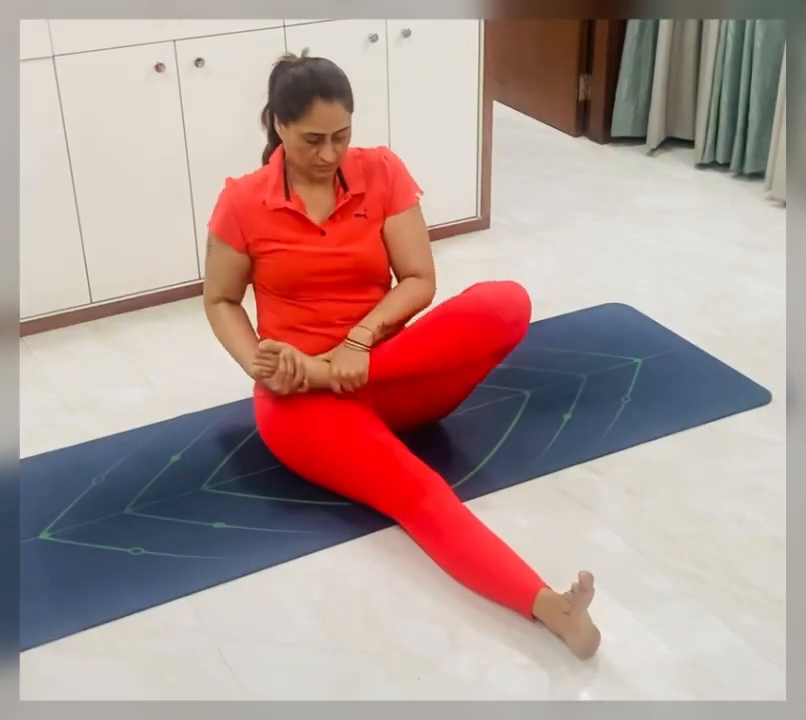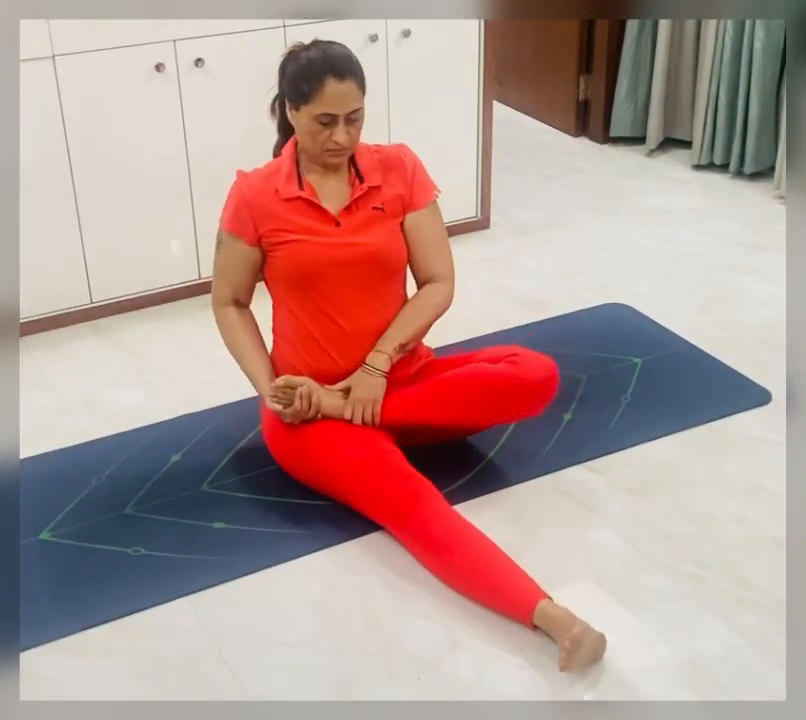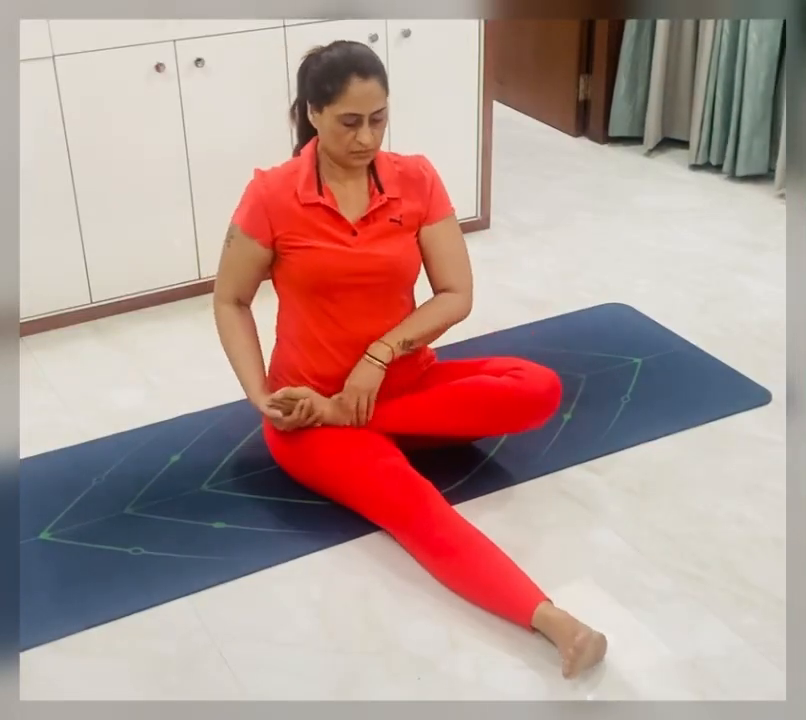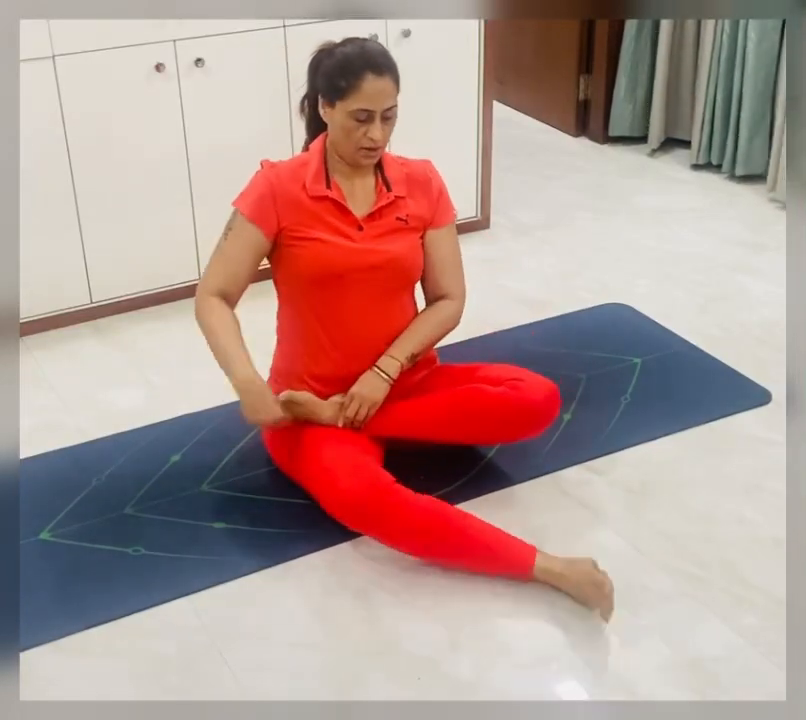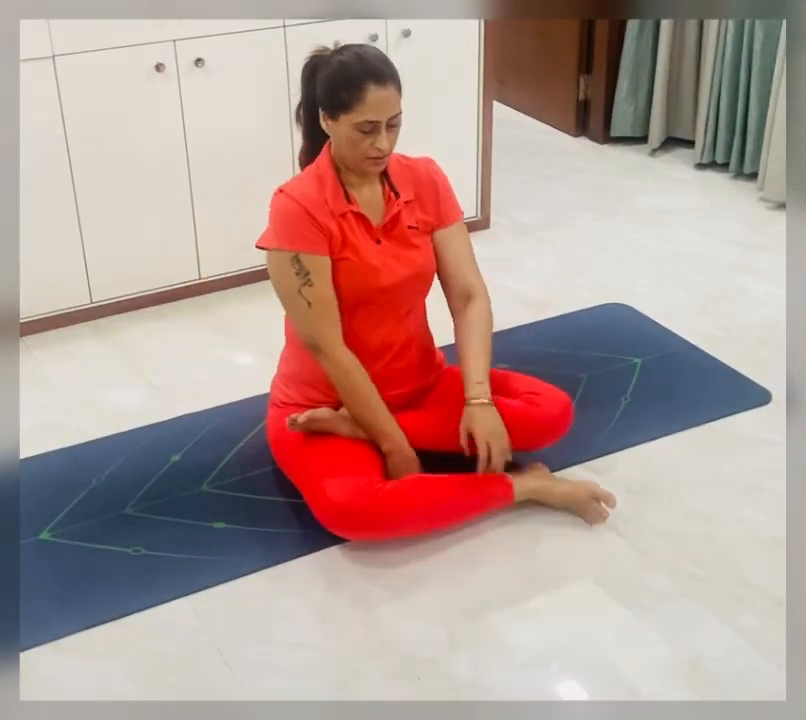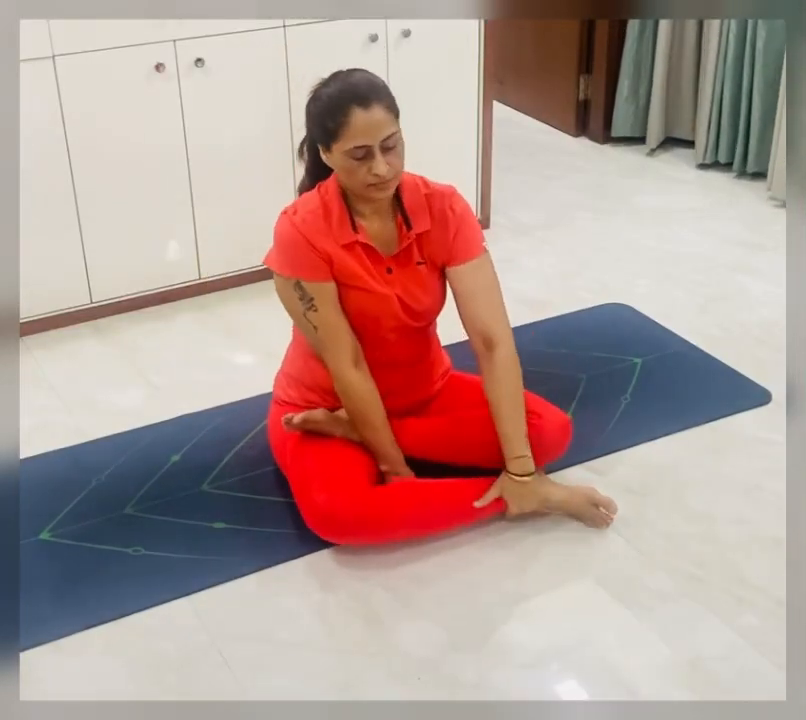
dt=0.5s
person 1, frame 1
left shoulder: (382, 171)
right shoulder: (243, 203)
left elbow: (419, 281)
right elbow: (220, 301)
left wrist: (357, 343)
right wrist: (260, 368)
left hip: (392, 367)
right hip: (305, 399)
left knee: (507, 304)
right knee: (417, 493)
left ankle: (341, 373)
right ankle: (545, 605)
person 1, frame 2
left shoulder: (400, 168)
right shoulder: (254, 195)
left elbow: (439, 284)
right elbow: (229, 304)
left wrist: (375, 368)
right wrist: (270, 388)
left hip: (404, 378)
right hip: (312, 407)
left knee: (535, 378)
right knee: (415, 506)
left ankle: (343, 406)
person 1, frame 3
left shoulder: (417, 180)
right shoulder: (271, 195)
left elbow: (457, 294)
right elbow: (230, 301)
left wrist: (379, 356)
right wrist: (259, 396)
left hip: (404, 379)
right hip: (312, 405)
left knee: (538, 391)
right knee: (414, 505)
left ankle: (351, 421)
person 1, frame 4
left shoulder: (422, 183)
right shoulder: (277, 188)
left elbow: (449, 300)
right elbow: (212, 298)
left wrist: (384, 374)
right wrist: (247, 383)
left hip: (406, 383)
right hip: (313, 399)
left knee: (536, 402)
right knee: (361, 495)
left ankle: (341, 419)
right ankle: (548, 568)
person 1, frame 5
left shoulder: (425, 181)
right shoulder: (297, 208)
left elbow: (470, 296)
right elbow: (329, 348)
left wrist: (479, 399)
right wrist: (397, 451)
left hip: (420, 384)
right hip: (321, 401)
left knee: (550, 411)
right knee: (349, 508)
left ankle: (357, 429)
right ankle: (525, 487)
person 1, frame 6
left shoulder: (444, 208)
right shoulder: (301, 231)
left elbow: (493, 340)
right elbow: (345, 366)
left wrist: (520, 467)
right wrist: (395, 470)
left hip: (425, 390)
right hip: (323, 403)
left knee: (550, 432)
right knee: (335, 512)
left ankle: (356, 434)
right ankle: (540, 497)
